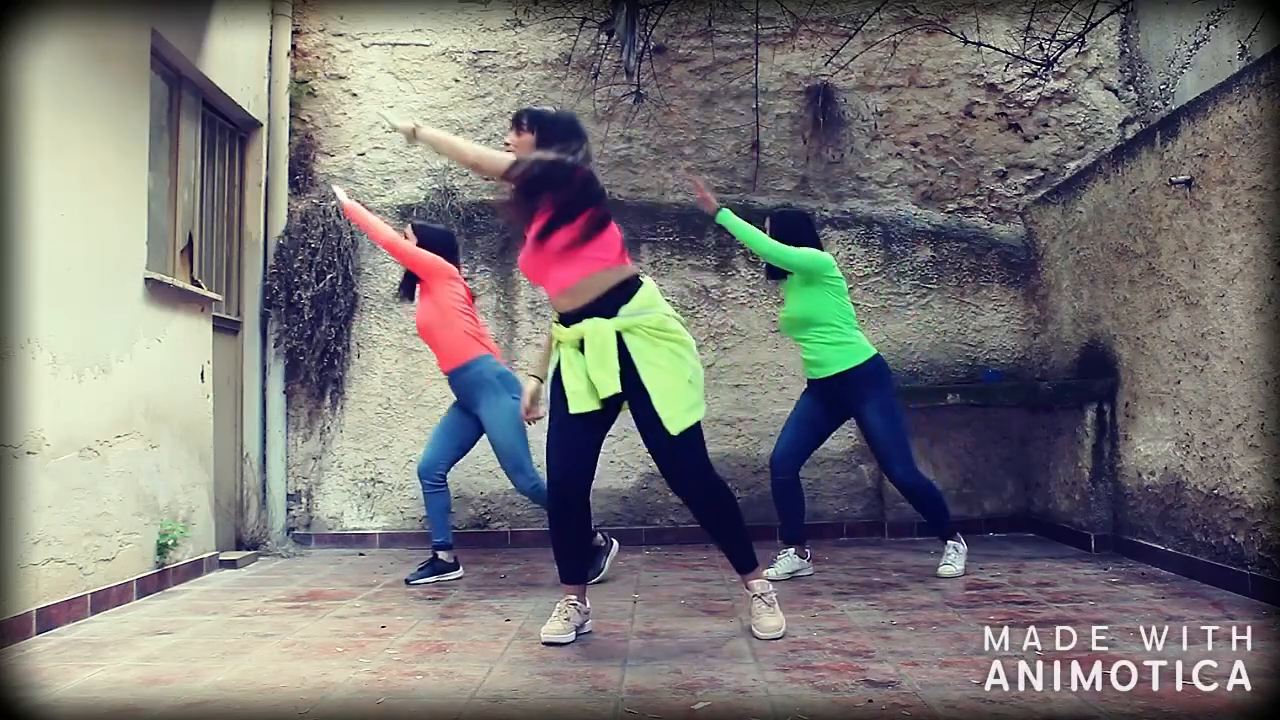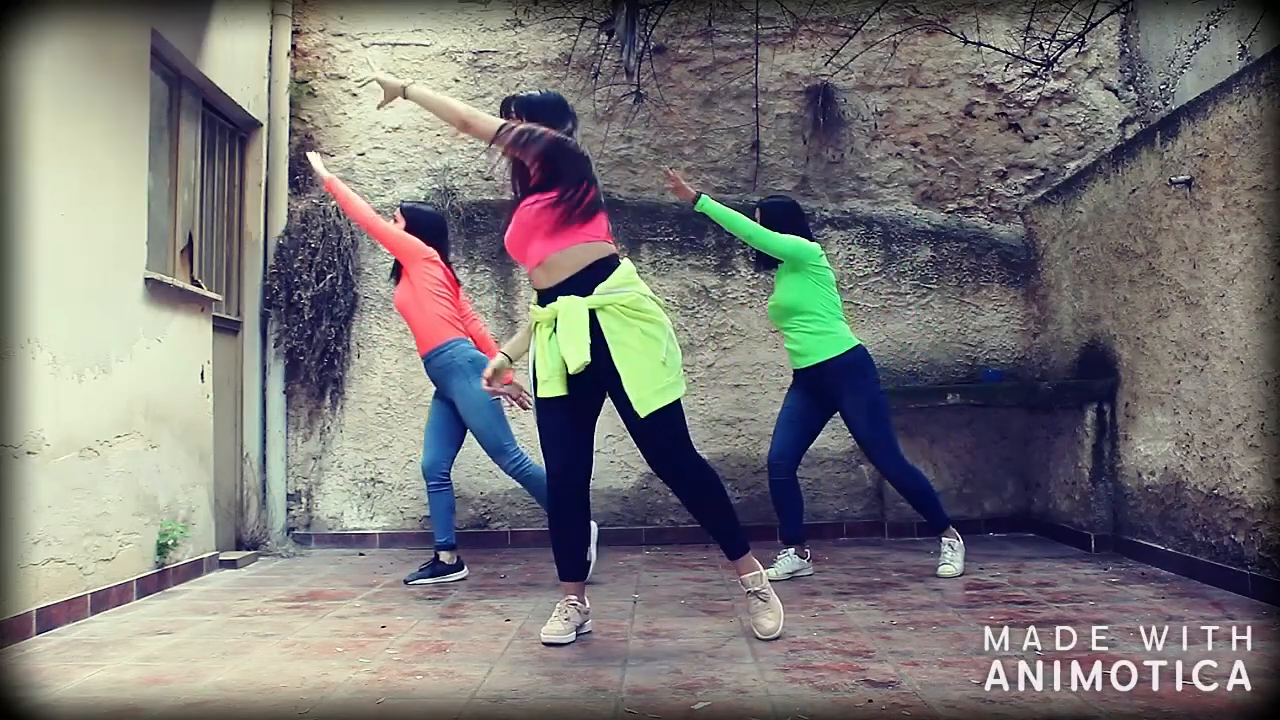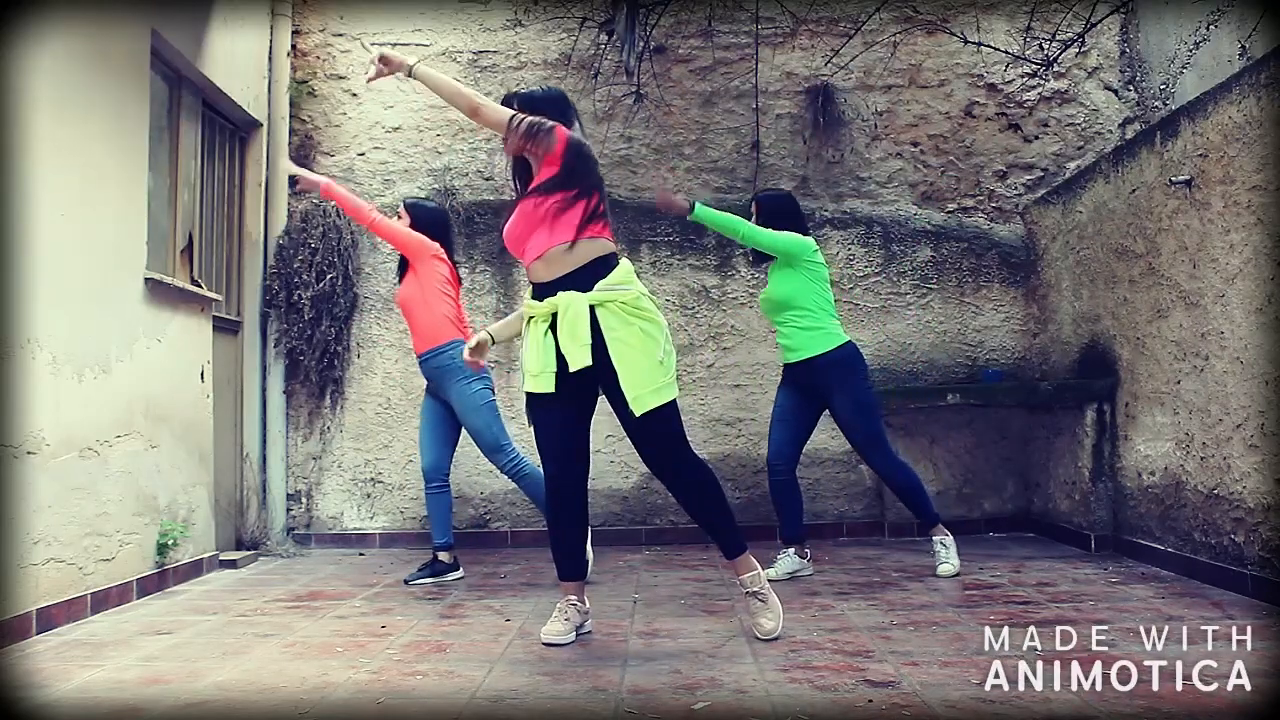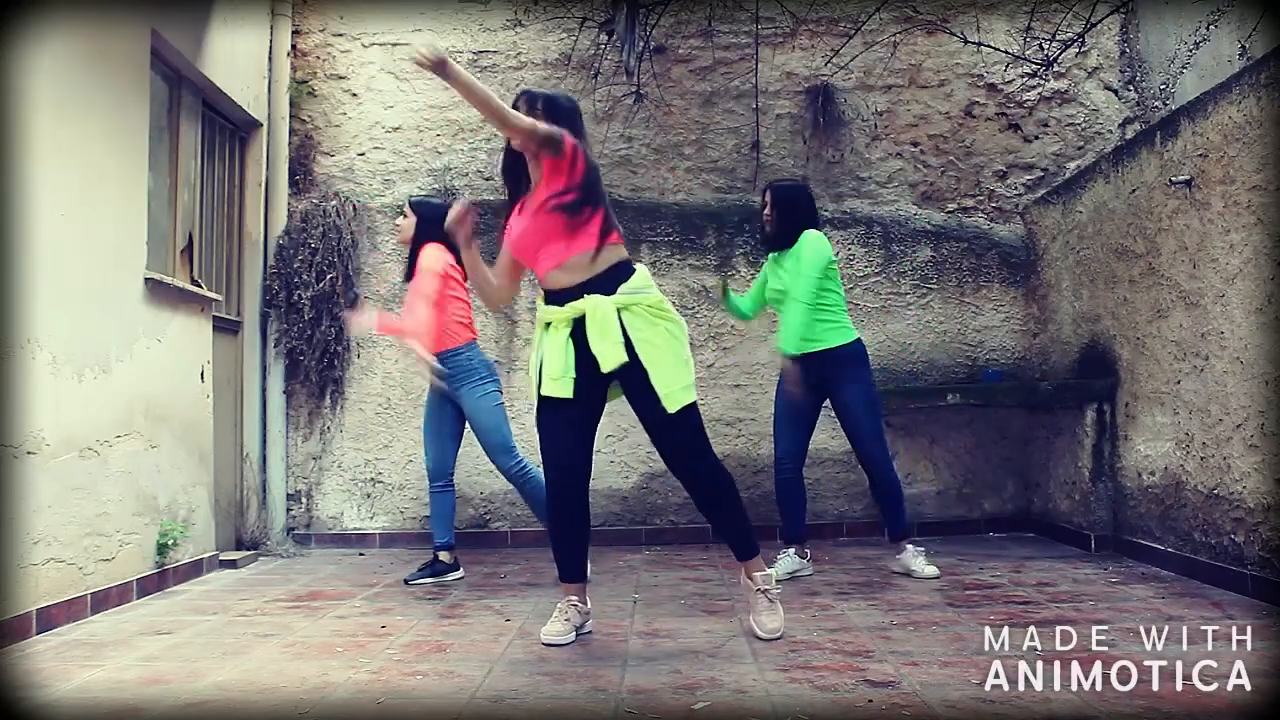
dt=0.3s
person 1, frame 1
left shoulder: (567, 180)
right shoulder: (539, 212)
left elbow: (476, 157)
left wrist: (419, 130)
right wrist: (536, 374)
left hip: (635, 336)
right hip: (579, 348)
left knee: (688, 470)
right knee: (564, 482)
left ankle: (755, 584)
right ankle: (573, 601)
person 1, frame 2
left shoulder: (558, 158)
right shoulder: (532, 202)
left elbow: (469, 119)
left wrist: (404, 88)
right wrist: (507, 353)
left hip: (612, 316)
right hip: (559, 335)
left knee: (672, 454)
right knee: (564, 473)
left ankle: (751, 574)
right ankle: (573, 601)
person 1, frame 3
left shoulder: (565, 155)
right shoulder: (530, 199)
left elbow: (477, 107)
left wrist: (408, 66)
right wrist: (491, 334)
left hip: (609, 315)
right hip: (554, 334)
left knee: (667, 454)
right knee: (562, 473)
left ankle: (749, 574)
right ankle: (573, 602)
person 1, frame 4
left shoulder: (565, 154)
right shoulder: (517, 205)
left elbow: (514, 120)
right elbow: (500, 296)
left wrist: (450, 72)
right wrist: (469, 247)
left hip: (626, 317)
right hip: (564, 334)
left knee: (687, 452)
right knee: (563, 476)
left ankle: (755, 575)
right ankle: (573, 601)
person 2, frame 1
left shoulder: (441, 271)
right shoulder: (432, 289)
left elbow: (391, 241)
left wrist: (349, 206)
left hip: (488, 383)
right hip: (466, 395)
left knee: (524, 479)
right knee: (430, 469)
left ankle: (594, 543)
right ankle: (445, 558)
person 2, frame 2
left shoulder: (423, 255)
right shoulder: (424, 271)
left elbow: (368, 219)
right elbow: (473, 325)
left wrist: (326, 177)
left hip: (460, 368)
right hip: (447, 377)
left knee: (510, 458)
right knee: (434, 469)
left ankle: (579, 529)
right ankle: (448, 558)
person 2, frame 3
left shoulder: (428, 250)
right shoulder: (422, 270)
left elbow: (371, 218)
left wrist: (322, 183)
right wrist: (480, 380)
left hip: (456, 369)
right hip: (437, 378)
left knee: (506, 458)
right knee: (433, 470)
right ankle: (444, 558)
person 2, frame 4
left shoulder: (435, 254)
right shoulder: (422, 264)
left elbow: (423, 298)
left wrist: (420, 343)
right wrist: (376, 321)
left hip: (468, 370)
right hip: (442, 378)
left knee: (509, 462)
right knee: (438, 470)
right ankle: (445, 559)
person 3, frame 1
left shoulder: (817, 262)
right shoulder: (791, 282)
left elbow: (767, 250)
left wrist: (719, 212)
left hip: (864, 379)
right hip: (821, 389)
left knee: (902, 473)
right knee: (781, 463)
left ankle: (951, 542)
right ankle: (796, 553)
person 3, frame 2
left shoulder: (806, 253)
right shoulder: (784, 273)
left elbow: (750, 232)
left wrist: (696, 199)
left hip: (847, 369)
right hip: (807, 380)
left knee: (889, 462)
right knee: (779, 463)
left ankle: (948, 536)
right ankle: (796, 552)
person 3, frame 3
left shoulder: (800, 246)
right shoulder: (778, 265)
left elbow: (744, 232)
left wrist: (690, 209)
left hip: (836, 365)
right hip: (796, 375)
left knee: (879, 457)
right knee: (778, 463)
left ankle: (938, 533)
right ankle: (795, 552)
person 3, frame 4
left shoulder: (813, 242)
right shoulder: (774, 260)
left elbow: (802, 296)
right elbow: (747, 310)
left wrist: (785, 353)
right wrist: (727, 297)
left hip: (840, 360)
right hip: (798, 369)
left knee: (873, 456)
right knee: (786, 460)
left ankle: (903, 547)
right ankle: (795, 552)
